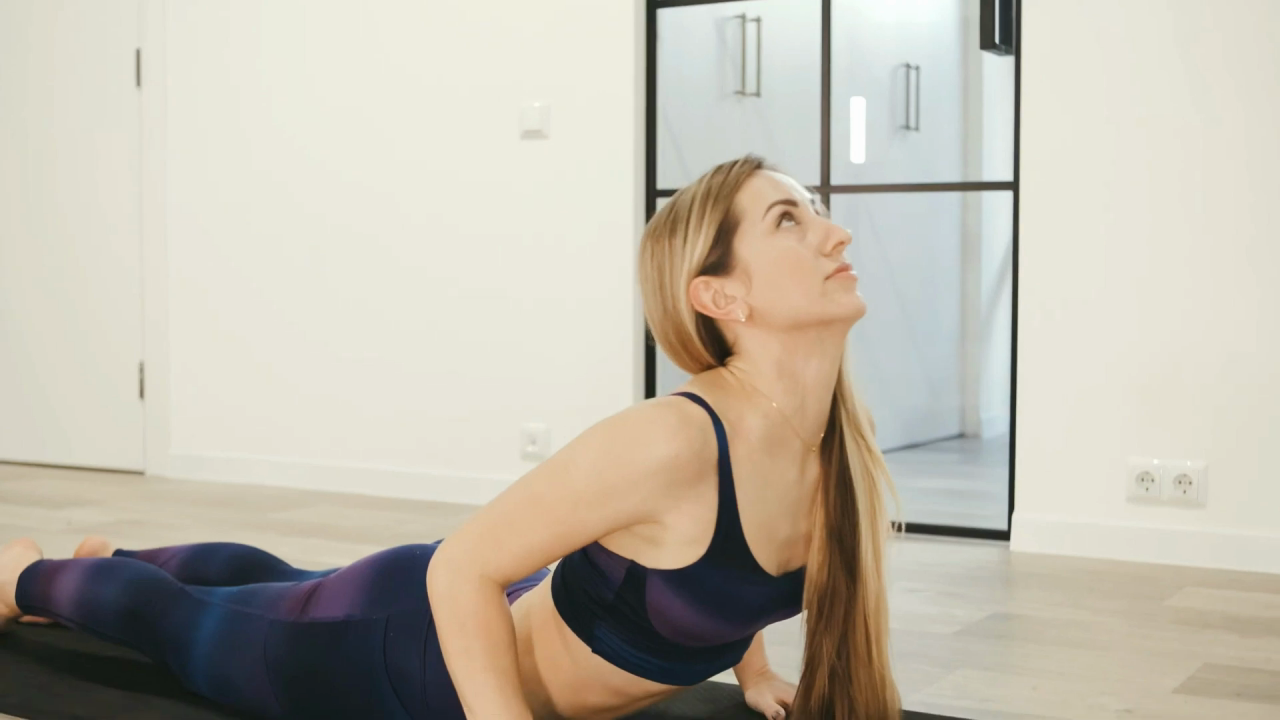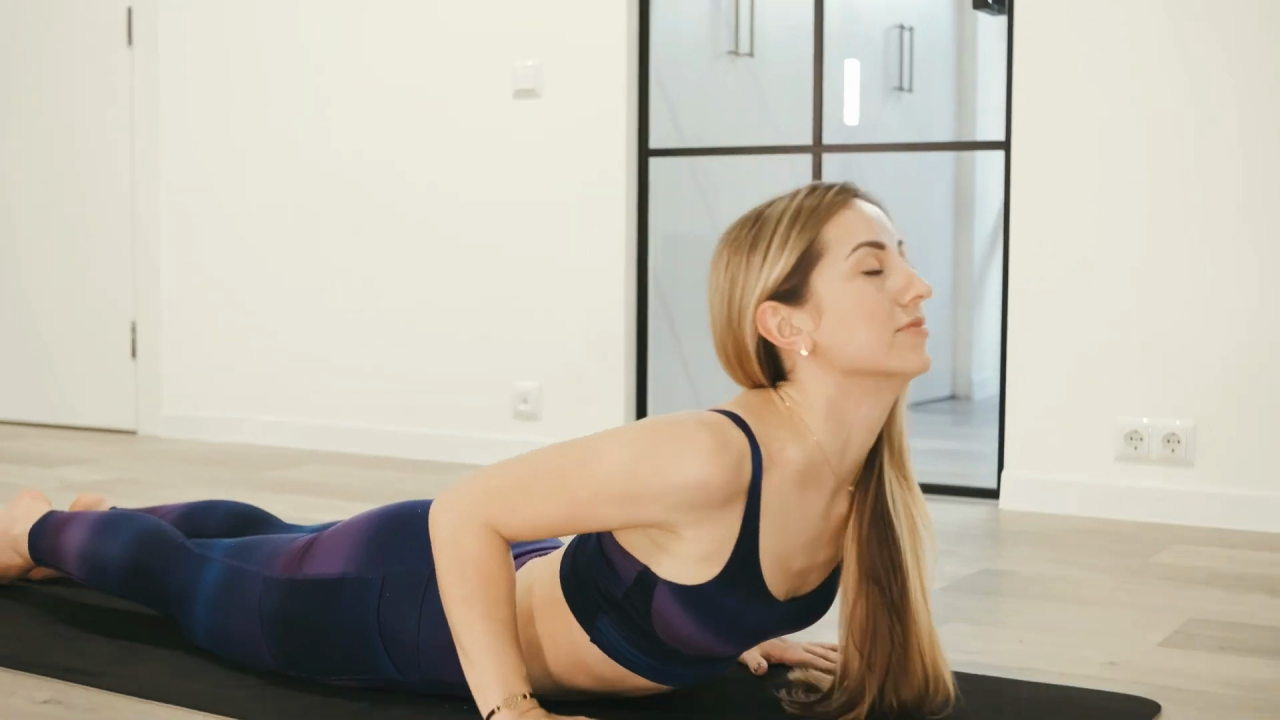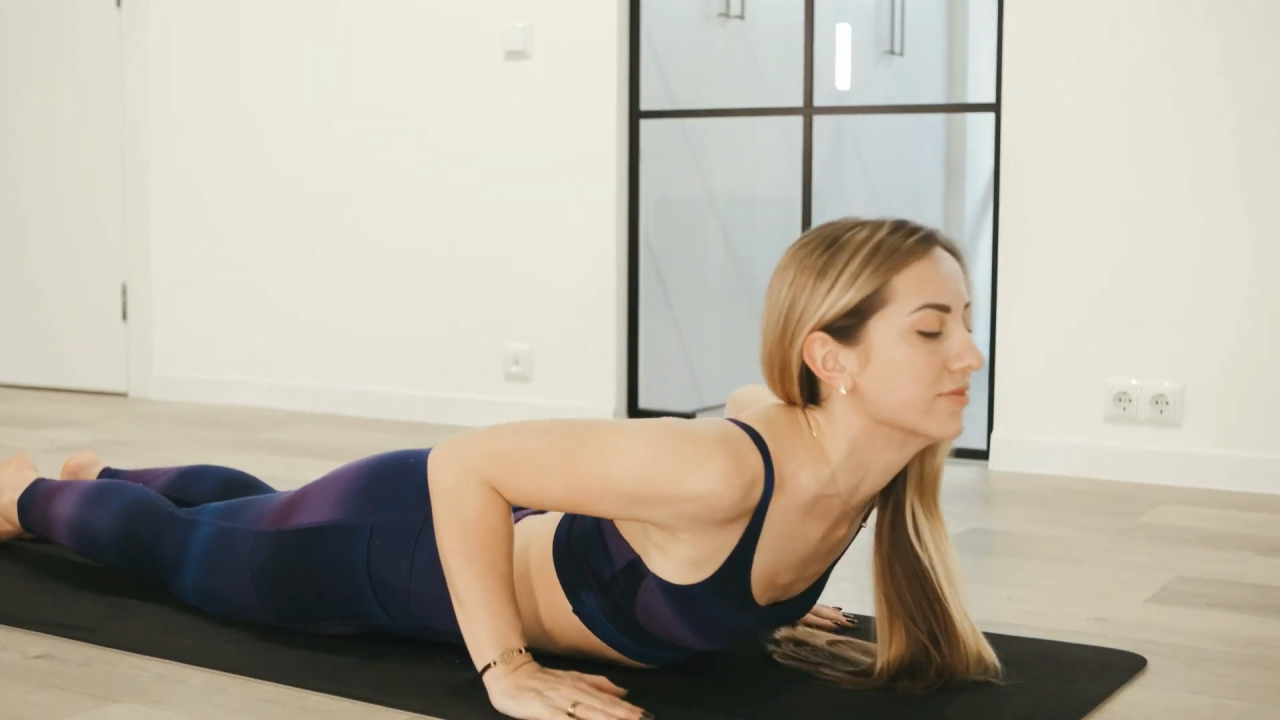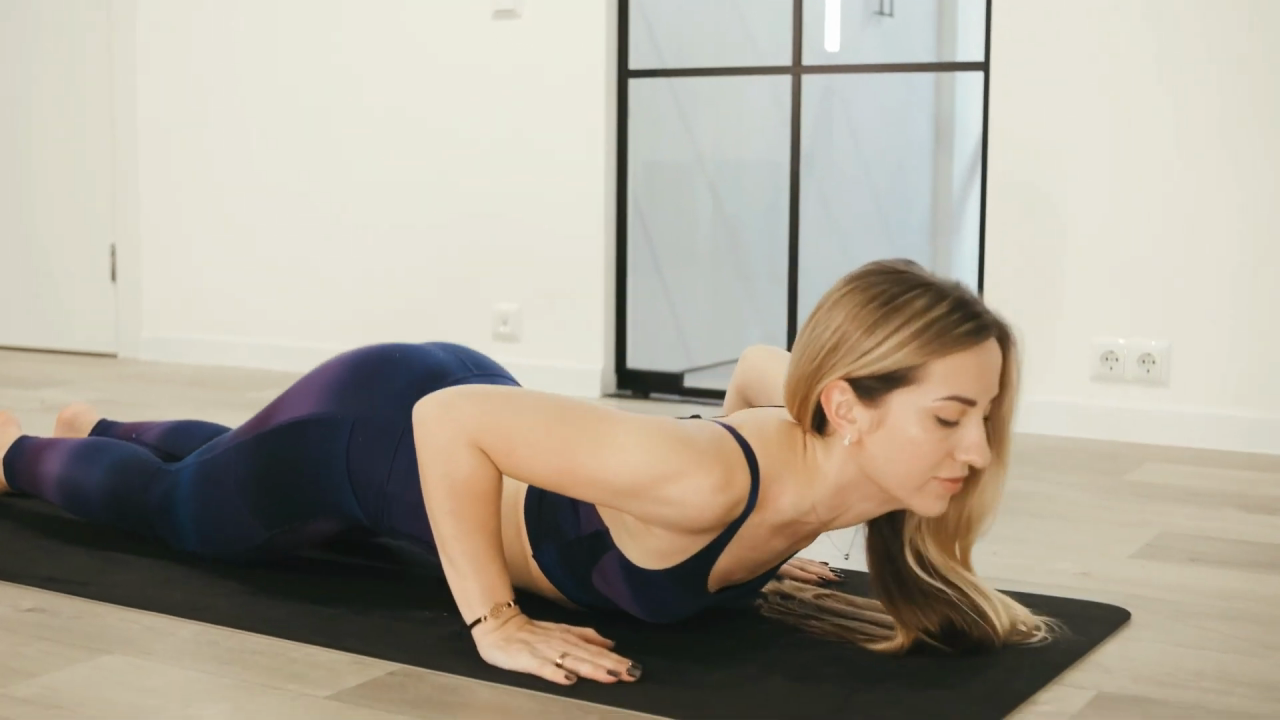
dt=0.3s
person 1, frame 1
left shoulder: (834, 441)
right shoulder: (668, 442)
right elbow: (463, 572)
left hip: (520, 615)
right hip: (407, 647)
left knee: (282, 585)
right knee: (188, 629)
left ankle: (114, 559)
person 1, frame 2
left shoulder: (853, 451)
right shoulder: (705, 461)
right elbow: (465, 512)
left wrist: (755, 630)
left hip: (513, 582)
right hip: (406, 609)
left knee: (277, 540)
right knee: (185, 579)
left ankle: (111, 513)
person 1, frame 3
left shoulder: (871, 452)
right shoulder: (718, 473)
right elbow: (464, 464)
left wrist: (767, 602)
left hip: (522, 548)
right hip: (400, 543)
left knee: (262, 510)
right knee: (181, 552)
left ankle: (109, 472)
person 1, frame 4
left shoulder: (828, 455)
right shoulder: (706, 480)
left elbow: (759, 364)
right elbow: (448, 421)
left wrist: (756, 556)
right wrist: (495, 624)
left hip: (447, 423)
right hip: (368, 431)
left knee: (234, 485)
right knee: (175, 509)
left ankle: (98, 426)
